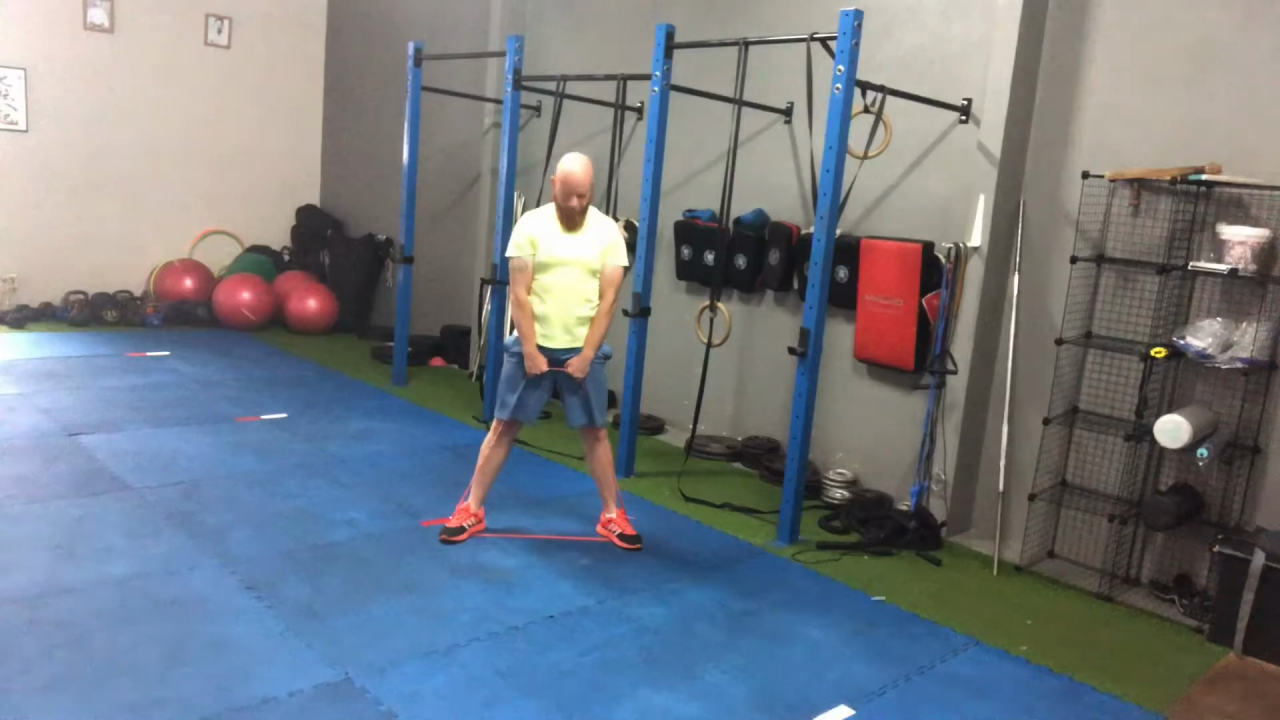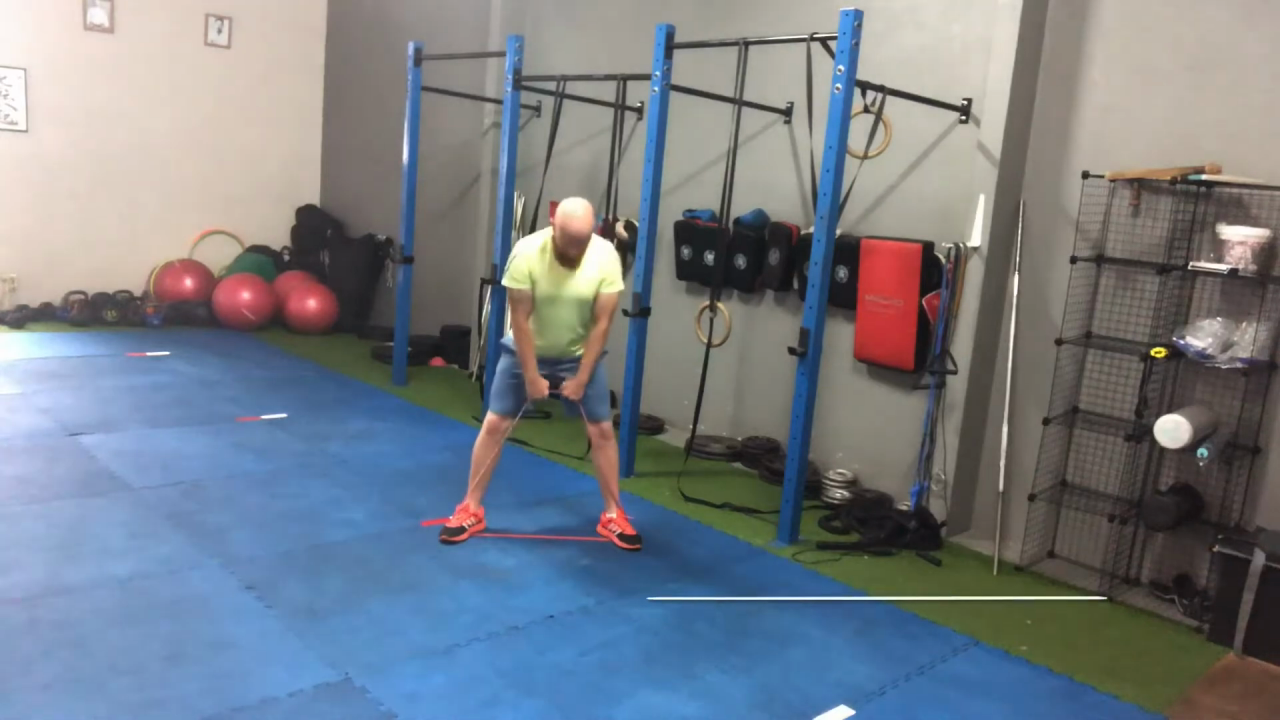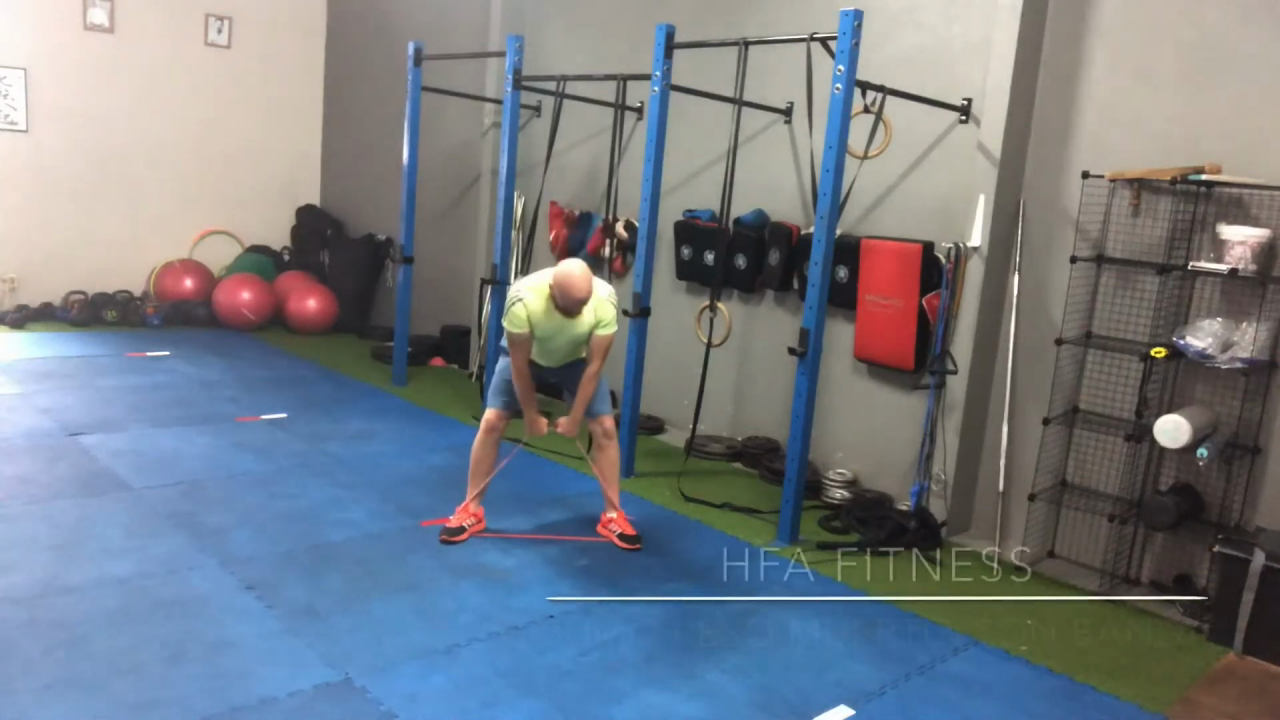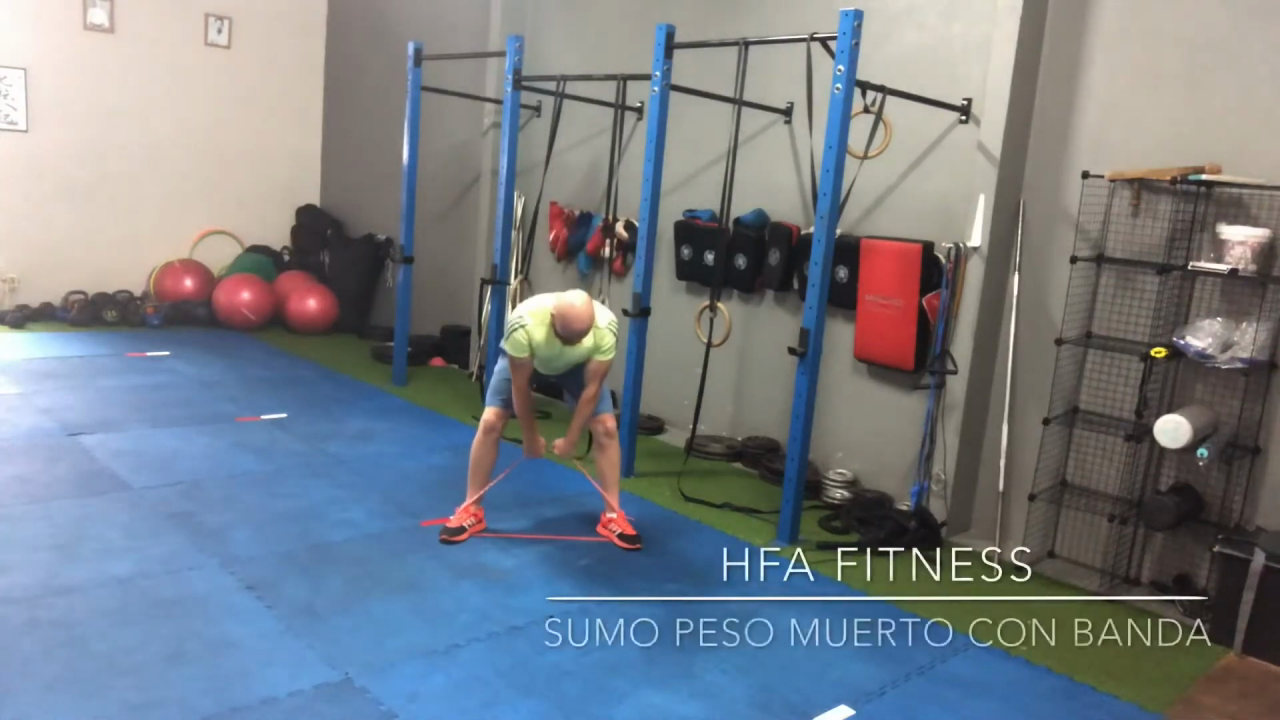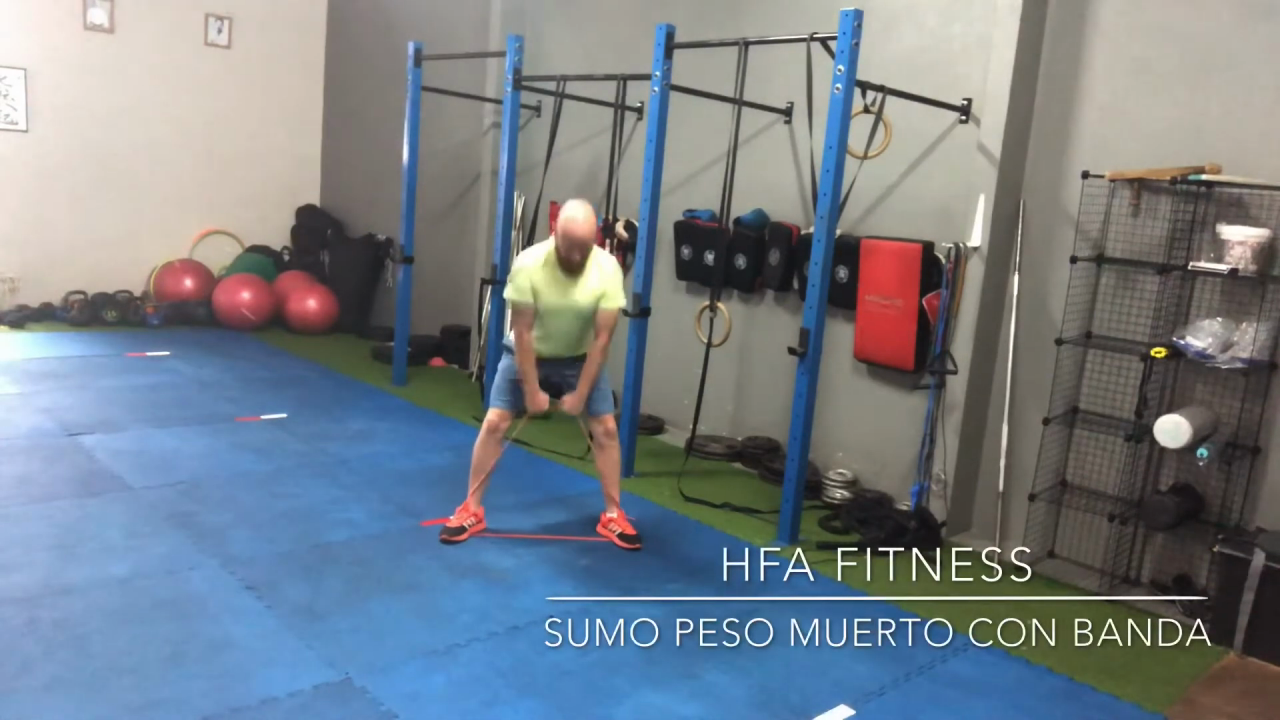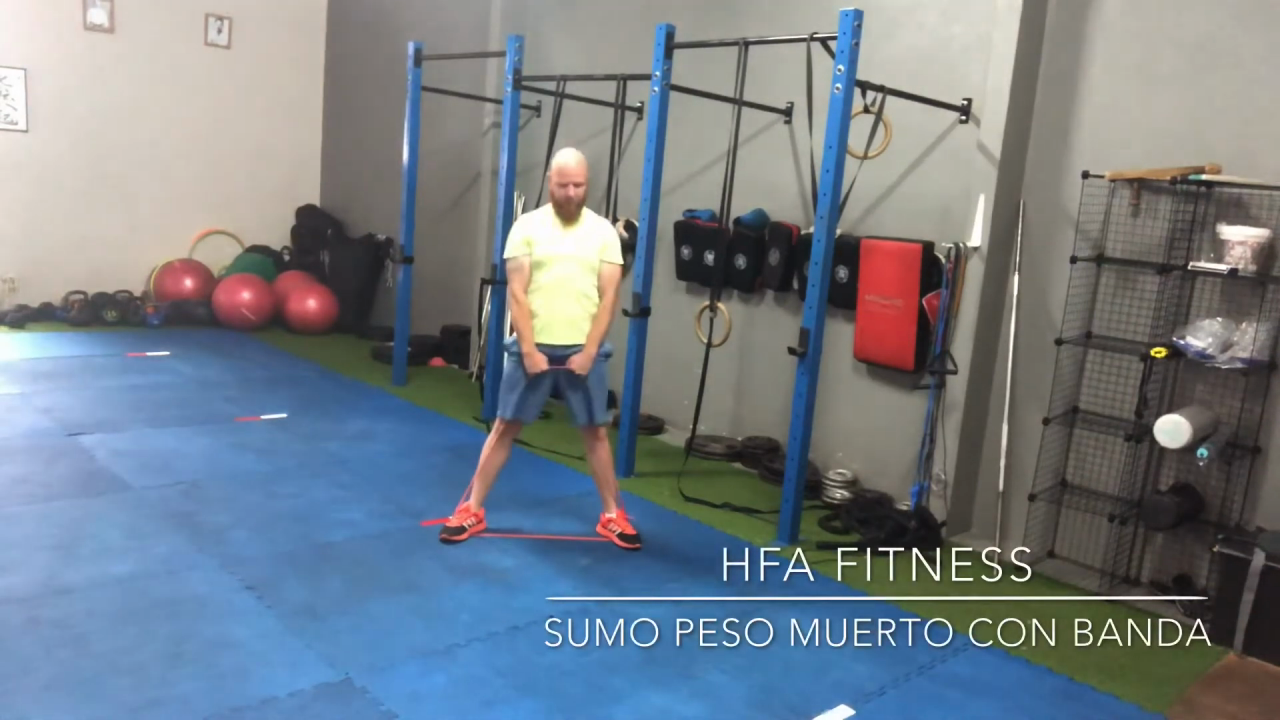
dt=0.7s
person 1, frame 1
left shoulder: (608, 231)
right shoulder: (531, 224)
left elbow: (607, 300)
right elbow: (519, 293)
left wrist: (586, 354)
right wrist: (530, 349)
left hip: (583, 351)
right hip: (533, 347)
left knee: (595, 432)
right knee: (504, 426)
left ankle: (612, 515)
right ankle: (471, 510)
person 1, frame 2
left shoulder: (607, 257)
right shoulder: (526, 254)
left elbow: (601, 324)
right elbow: (520, 321)
left wrist: (581, 378)
right wrist: (531, 375)
left hip: (580, 354)
right hip: (525, 351)
left knee: (602, 429)
right knee: (495, 424)
left ankle: (613, 515)
right ankle: (470, 510)
person 1, frame 3
left shoulder: (605, 299)
right shoulder: (522, 297)
left elbow: (595, 364)
right elbow: (519, 362)
left wrist: (575, 417)
right wrist: (531, 415)
left hip: (577, 359)
right hip: (525, 356)
left knee: (605, 427)
right knee: (491, 422)
left ankle: (612, 516)
right ankle: (471, 510)
person 1, frame 4
left shoulder: (606, 326)
right shoulder: (523, 322)
left elbow: (592, 387)
right elbow: (520, 385)
left wrist: (571, 438)
right wrist: (531, 437)
left hip: (577, 365)
right hip: (523, 359)
left knee: (606, 427)
right knee: (490, 422)
left ankle: (613, 516)
right ankle: (471, 510)
person 1, frame 5
left shoulder: (608, 270)
right shoulder: (528, 264)
left elbow: (602, 339)
right elbow: (523, 334)
left wrist: (580, 394)
right wrist: (531, 390)
left hip: (579, 356)
right hip: (527, 351)
left knee: (606, 429)
right knee: (495, 423)
left ankle: (613, 515)
right ankle: (471, 510)
person 1, frame 6
left shoulder: (603, 231)
right shoulder: (527, 225)
left elbow: (608, 297)
right elbow: (517, 293)
left wrist: (588, 351)
right wrist: (529, 349)
left hip: (584, 349)
right hip: (533, 347)
left knee: (596, 431)
right knee: (505, 427)
left ankle: (612, 516)
right ankle: (472, 510)
